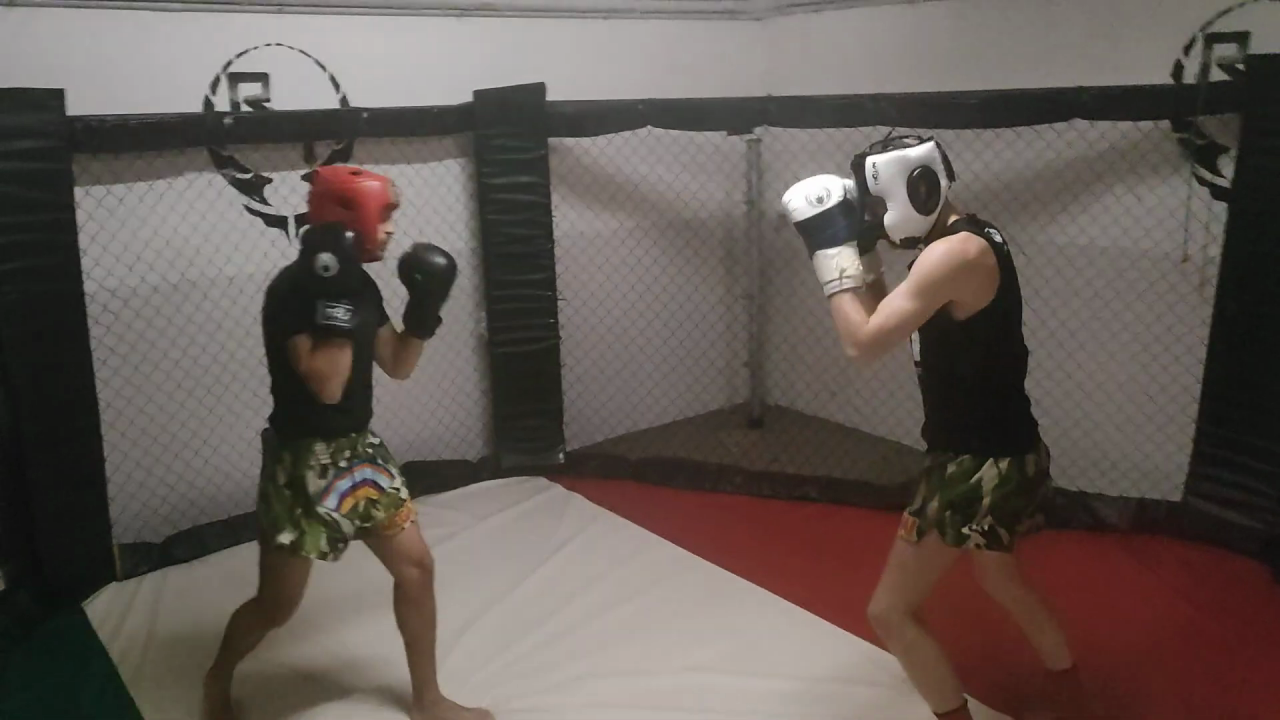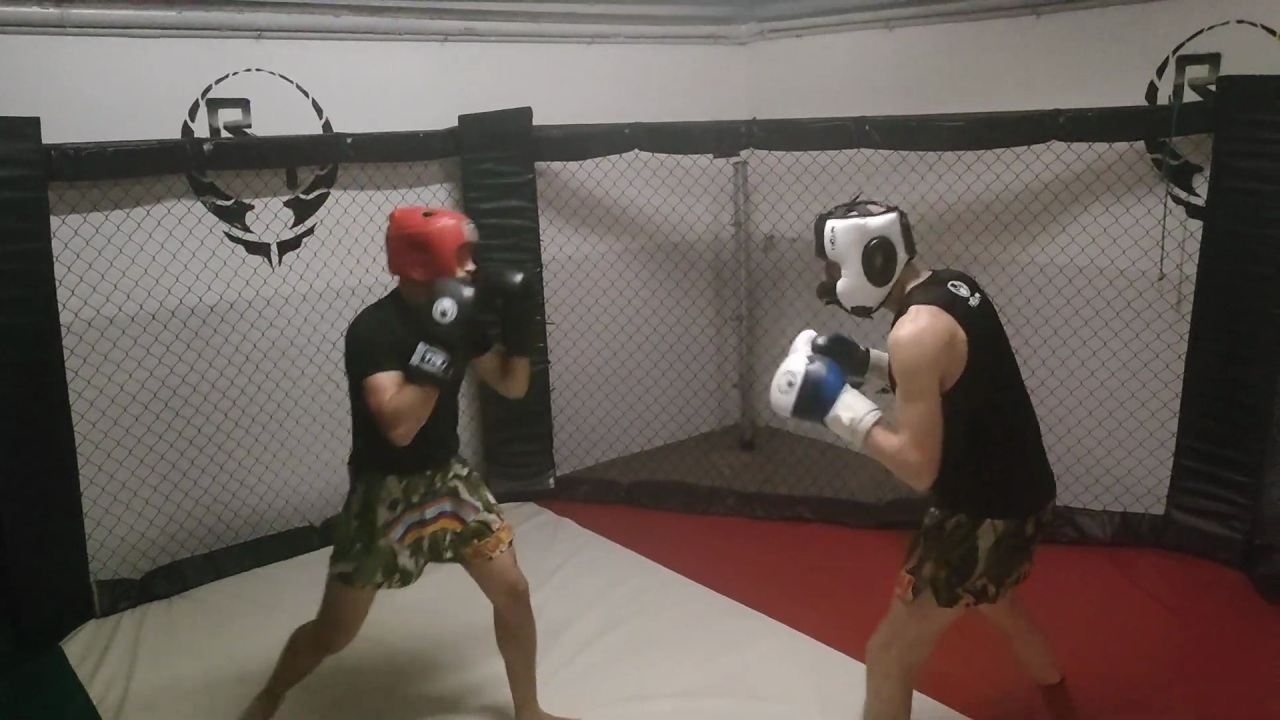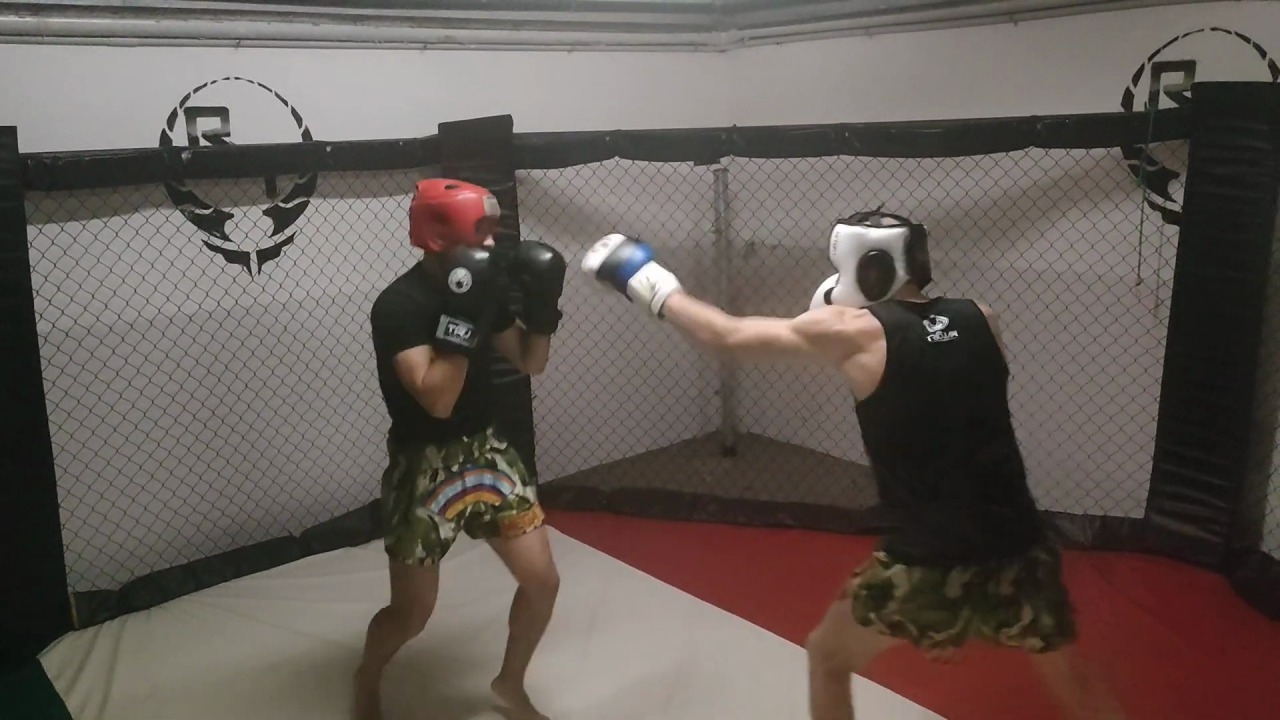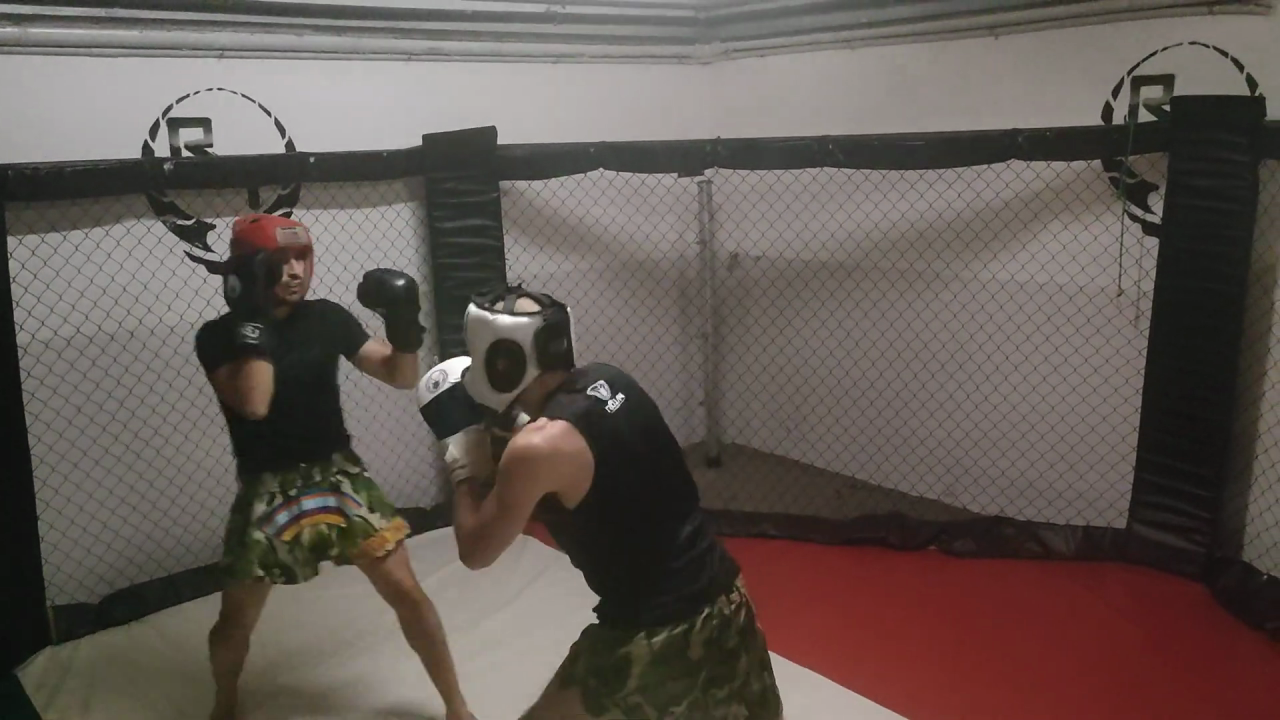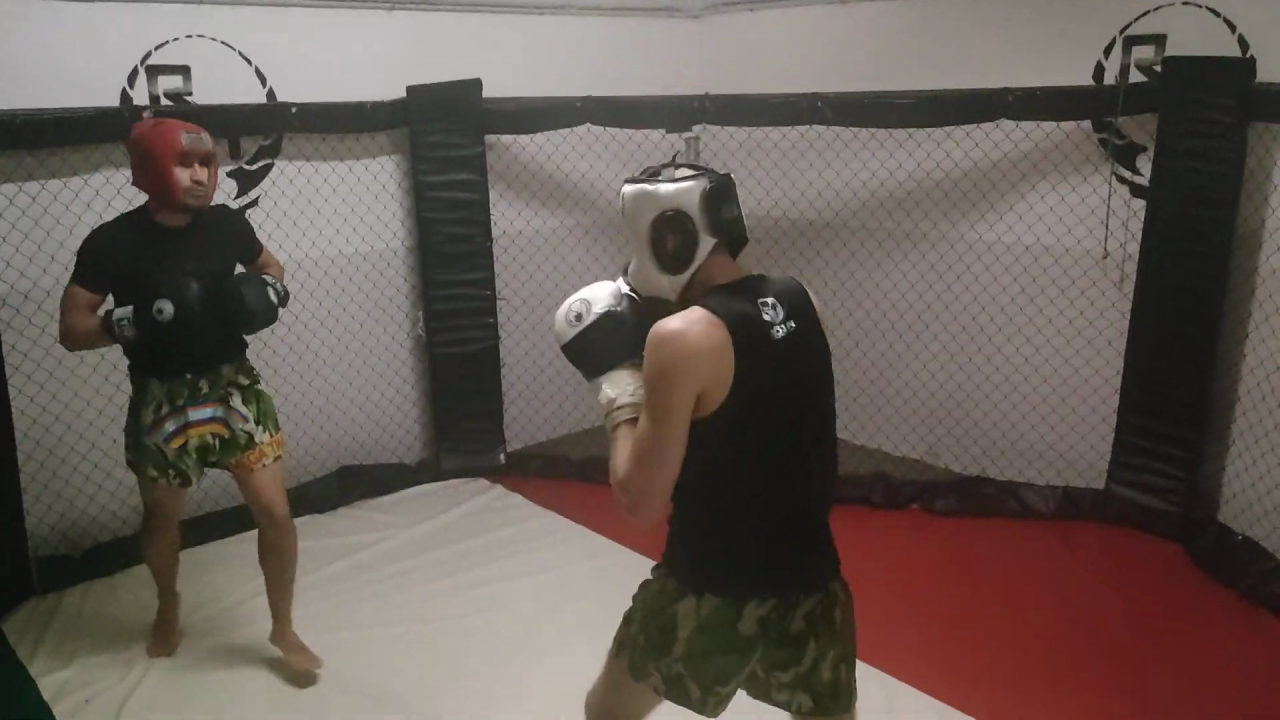
dt=0.7s
person 1, frame 1
left shoulder: (357, 281)
right shoulder: (293, 289)
left elbow: (398, 365)
right elbow: (326, 387)
left wrist: (424, 306)
right wrist: (336, 302)
left hip: (358, 447)
right hip: (304, 458)
left knee: (416, 566)
right knee: (277, 605)
person 1, frame 2
left shoulder: (451, 307)
right shoulder: (372, 330)
left elbow: (512, 386)
right elbow: (400, 428)
left wrist: (518, 327)
right wrist: (438, 343)
left hip: (448, 477)
right hip: (386, 491)
left knee: (513, 591)
right knee: (335, 631)
person 1, frame 3
left shoulder: (481, 284)
right shoulder: (398, 305)
left elbow: (531, 363)
right elbow: (436, 400)
left wrist: (543, 304)
right wrist: (462, 318)
left hip: (485, 450)
right hip: (424, 464)
left knee: (542, 580)
right knee: (412, 611)
person 1, frame 4
left shoulder: (326, 318)
right shoulder: (219, 337)
left elbow: (401, 377)
right elbow: (252, 405)
left wrist: (403, 324)
right wrist: (253, 319)
left hip: (340, 475)
right hip: (269, 490)
left knee: (406, 594)
right knee: (237, 617)
person 1, frame 5
left shoulder: (228, 224)
right shoulder: (111, 243)
left elbow: (273, 271)
right elbow: (71, 331)
left wrist: (267, 296)
right wrist: (136, 320)
left hip: (233, 385)
right hip: (162, 398)
left knee: (275, 511)
right knee: (162, 515)
left ankle: (283, 627)
right ankle: (168, 607)
person 2, frame 1
left shoulder: (955, 253)
right shoulder: (965, 240)
left elbow: (862, 343)
right elbow: (890, 320)
left wrist: (831, 247)
right wrist: (859, 250)
left hip: (979, 460)
right hip: (1001, 450)
left knee: (889, 611)
right knee: (1004, 583)
person 2, frame 2
left shoulder: (918, 330)
right shoulder: (951, 285)
left elbow: (920, 469)
left wrist: (841, 400)
right wrist: (866, 365)
left hip: (983, 509)
right hip: (1022, 489)
left knee: (891, 656)
right knee: (994, 608)
person 2, frame 3
left shoulder: (855, 330)
right shoulder: (978, 318)
left elbow: (725, 336)
left wrist: (645, 277)
left hip: (923, 563)
right hip: (1018, 549)
left knee: (827, 657)
person 2, frame 4
left shoulder: (537, 446)
right shoulder: (616, 381)
left elbow: (477, 552)
left wrist: (458, 441)
left hip: (651, 637)
right hip: (723, 603)
person 2, frame 5
left shoulder: (679, 338)
right shoulder: (800, 304)
left elbow: (641, 501)
left wrist: (617, 382)
left hip: (709, 595)
right hip: (809, 583)
